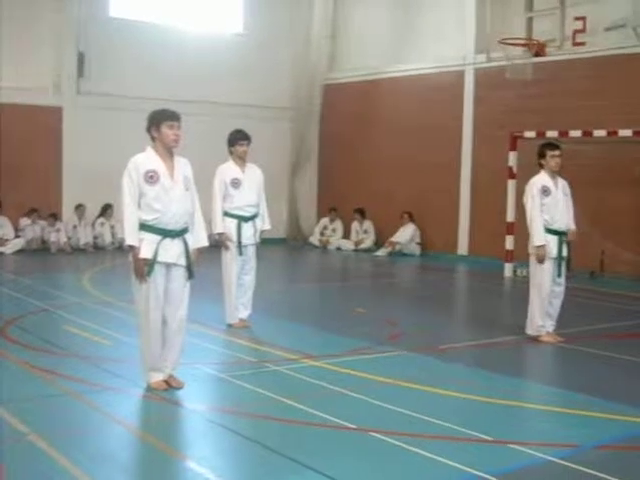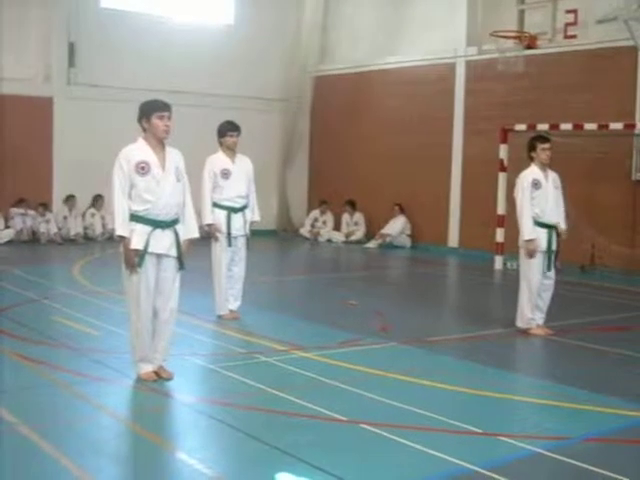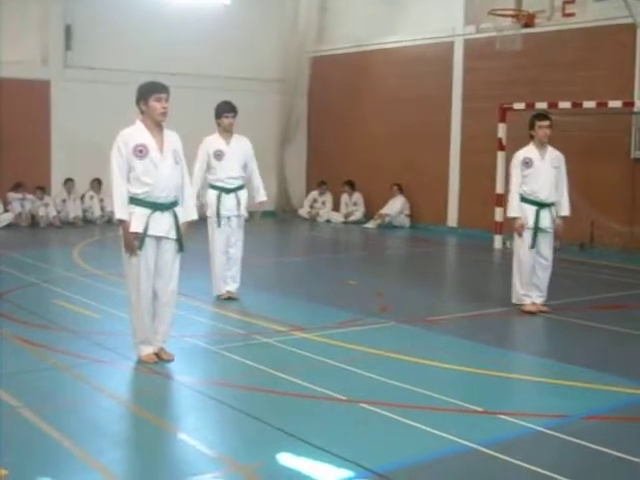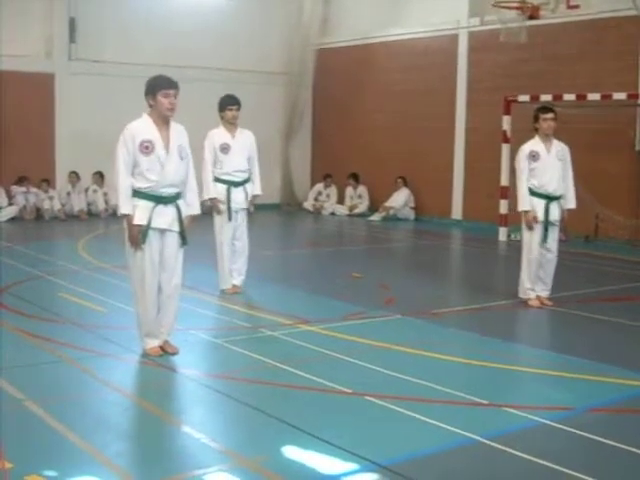
dt=0.7s
person 1, frame 1
left shoulder: (184, 165)
right shoulder: (138, 164)
left elbow: (193, 206)
right elbow: (130, 208)
left wrist: (196, 246)
right wrist: (136, 250)
left hip: (180, 246)
right hip: (151, 245)
left knee: (177, 312)
right knee: (152, 312)
left ankle: (168, 368)
right ankle: (154, 371)
person 1, frame 2
left shoulder: (176, 156)
right shoulder: (129, 154)
left elbow: (185, 197)
right elbow: (121, 198)
left wrist: (186, 237)
right wrist: (126, 241)
left hip: (170, 237)
right hip: (142, 236)
left knee: (167, 303)
right knee: (142, 303)
left ankle: (158, 360)
right ankle: (144, 363)
person 1, frame 3
left shoulder: (174, 139)
right shoulder: (127, 137)
left elbow: (183, 180)
right elbow: (119, 182)
left wrist: (185, 219)
right wrist: (125, 224)
left hip: (170, 219)
right hip: (141, 219)
left knee: (167, 286)
right knee: (142, 286)
left ankle: (159, 342)
right ankle: (145, 345)
person 1, frame 4
left shoulder: (181, 132)
right shoulder: (134, 131)
left elbow: (189, 175)
right elbow: (123, 176)
left wrist: (189, 213)
right wrist: (129, 219)
left hip: (173, 212)
right hip: (144, 213)
left knee: (172, 280)
right knee: (147, 280)
left ankle: (163, 335)
right ankle: (150, 338)
person 2, frame 1
left shoulder: (563, 184)
right shoulder: (536, 183)
right elbow: (534, 215)
left wrist: (572, 229)
right wrist: (539, 244)
left hip: (560, 241)
right hip: (544, 241)
left knee: (558, 287)
right knee: (542, 286)
left ankle: (548, 327)
right ankle: (538, 329)
person 2, frame 2
left shoulder: (554, 177)
right shoulder: (526, 177)
left elbow: (559, 206)
right elbow: (523, 210)
left wrist: (562, 226)
right wrist: (529, 238)
left hip: (550, 235)
right hip: (534, 234)
left knee: (547, 280)
right knee: (532, 279)
left ankle: (538, 320)
right ankle: (528, 322)
person 2, frame 3
left shoulder: (558, 157)
right shoulder: (521, 156)
left elbow: (562, 187)
right elbow: (514, 187)
left wrist: (561, 215)
right wrist: (516, 216)
left hip: (547, 213)
right hip: (527, 212)
left knee: (545, 259)
right knee: (525, 257)
left ankle: (537, 298)
right ankle: (524, 299)
person 2, frame 4
left shoulder: (563, 149)
right shoulder: (527, 149)
left elbow: (568, 179)
right elbow: (522, 181)
left wrist: (567, 207)
right wrist: (526, 210)
left hip: (554, 206)
right hip: (535, 204)
left knee: (550, 251)
right knee: (533, 250)
left ankle: (542, 292)
right ankle: (530, 293)
person 3, frame 1
left shoulder: (256, 171)
right shoulder: (223, 170)
left elbow: (261, 200)
right elbow: (217, 202)
left wrist: (263, 226)
right wrist: (220, 231)
left hip: (251, 227)
right hip: (232, 227)
left knee: (248, 273)
right knee: (232, 273)
left ankle: (243, 314)
right ankle: (233, 317)
person 3, frame 2
left shoulder: (246, 162)
right shoulder: (213, 161)
left elbow: (251, 191)
right elbow: (206, 192)
left wrist: (252, 218)
right wrist: (209, 222)
left hip: (241, 217)
right hip: (221, 216)
left knee: (238, 264)
right knee: (222, 264)
left ankle: (233, 305)
right ankle: (223, 308)
person 3, frame 3
left shoulder: (244, 143)
right shoulder: (208, 143)
left elbow: (252, 171)
right elbow: (199, 172)
left wrist: (260, 197)
left hip: (237, 198)
right hip: (216, 198)
left knee: (235, 246)
right knee: (218, 246)
left ankle: (231, 287)
right ankle: (221, 288)
person 3, frame 4
left shoulder: (248, 136)
right shoulder: (213, 136)
left elbow: (254, 165)
right elbow: (207, 167)
left wrist: (255, 193)
right wrist: (211, 196)
left hip: (243, 192)
right hip: (223, 192)
left knee: (241, 239)
right knee: (224, 239)
left ankle: (238, 280)
right ankle: (227, 282)
